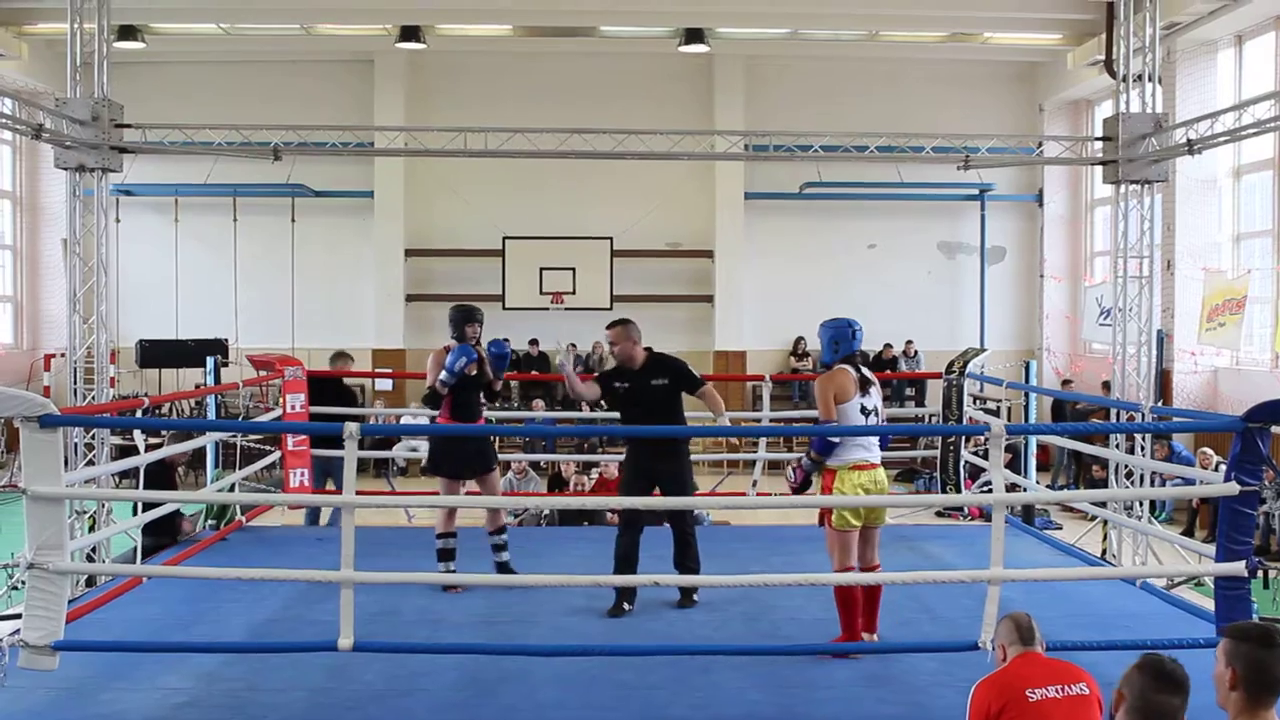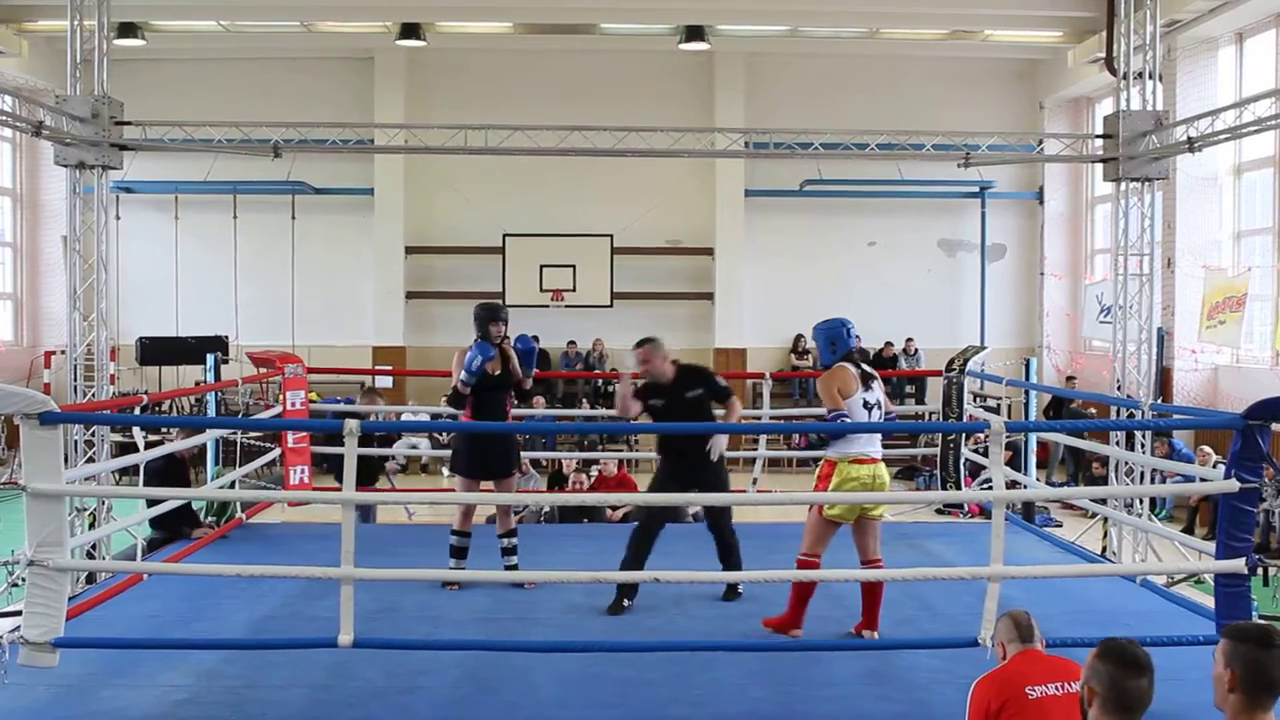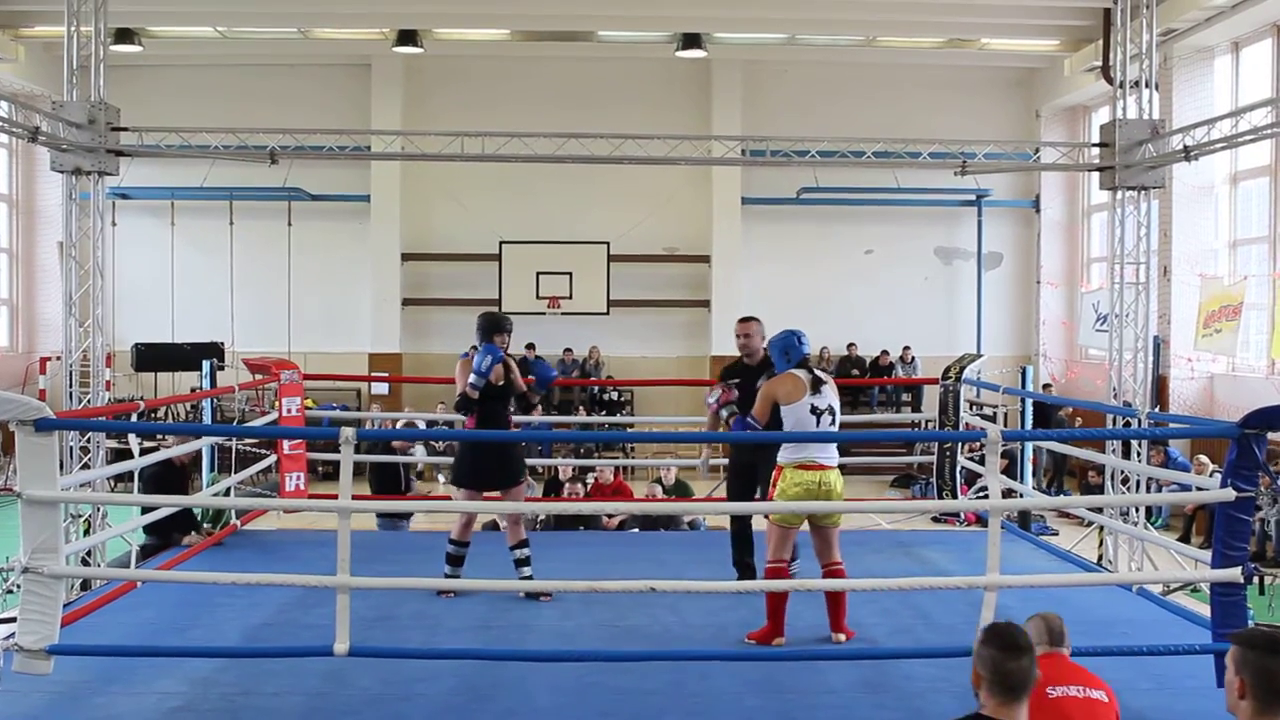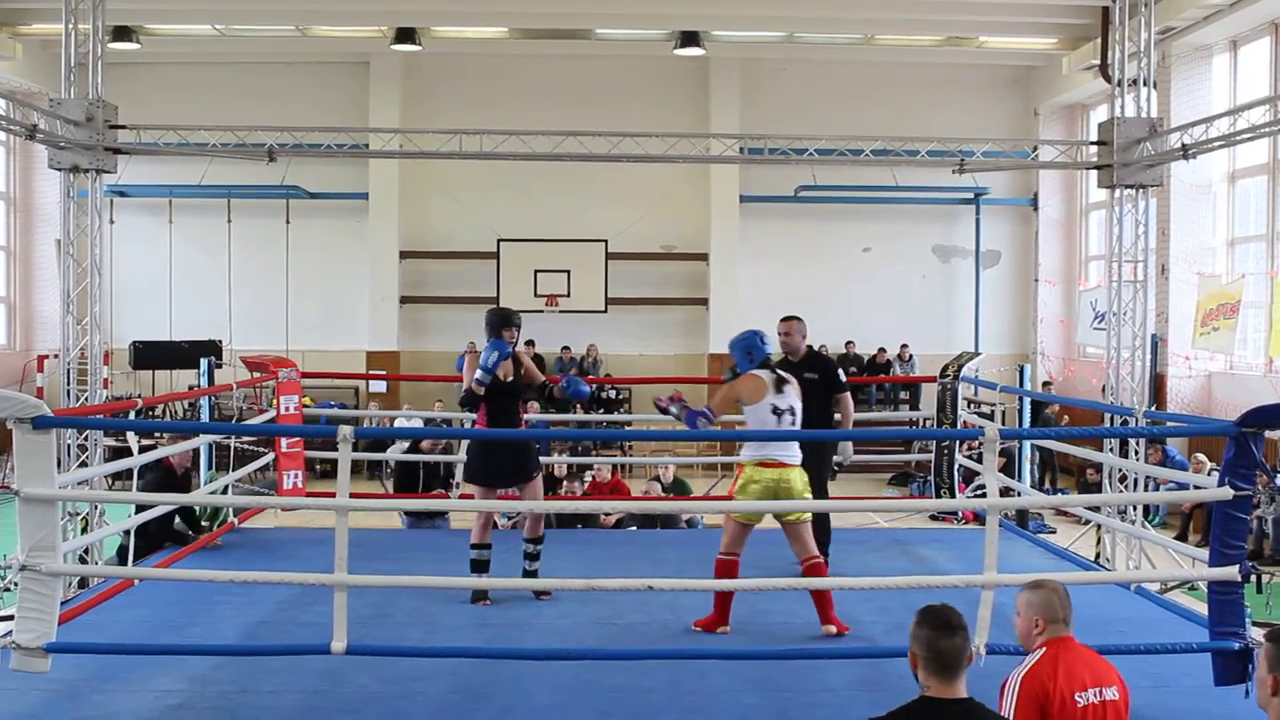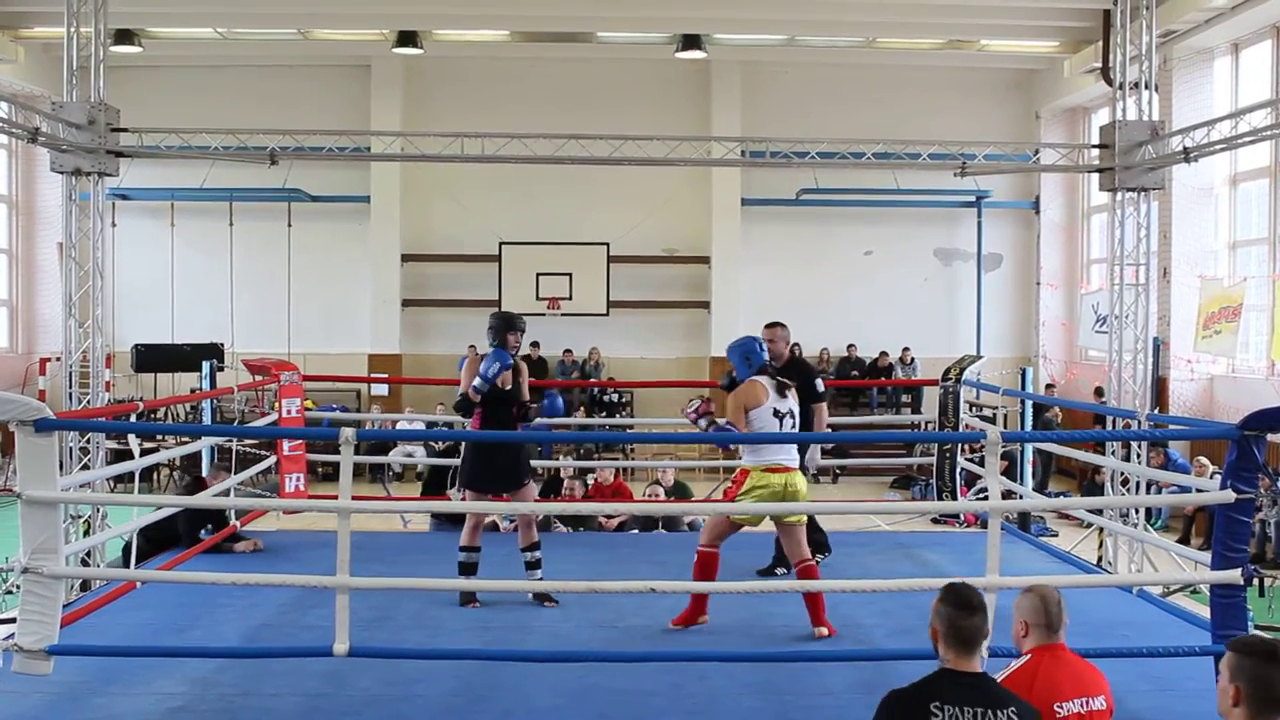
dt=0.7s
person 1, frame 1
left shoulder: (829, 380)
right shoulder: (872, 380)
left elbow: (828, 436)
right elbow: (883, 433)
left wrist: (806, 467)
left hip: (843, 477)
right hip: (875, 475)
left knee: (843, 563)
right knee: (868, 558)
left ankle: (851, 638)
right ankle: (869, 628)
person 1, frame 2
left shoulder: (830, 378)
right shoulder: (872, 376)
left elbow: (840, 425)
right elbow: (890, 422)
left hip: (844, 470)
right hip: (876, 470)
left knee: (812, 547)
right knee: (870, 552)
left ankle: (792, 620)
right ankle: (870, 624)
person 1, frame 3
left shoulder: (777, 384)
right shoulder: (829, 382)
left elbow: (749, 430)
left wrist: (724, 406)
left hip: (794, 476)
right hip: (829, 476)
left knee: (777, 555)
right knee: (830, 555)
left ankle: (774, 630)
right ankle: (839, 627)
person 1, frame 4
left shoulder: (741, 385)
right shoulder: (792, 383)
left elbow: (702, 419)
left wrist: (672, 406)
left hip: (756, 474)
right hip: (792, 474)
left knee: (730, 547)
right knee: (808, 549)
left ankle: (719, 618)
right ankle: (829, 620)
person 1, frame 5
left shoulder: (743, 392)
right shoulder: (789, 389)
left elbow: (730, 439)
left wrist: (704, 418)
left hip: (758, 477)
right hip: (793, 478)
left knee: (708, 539)
right knee: (801, 553)
left ankle: (696, 610)
right ankle: (820, 622)
person 2, frame 1
left shoulder: (480, 354)
right shoulder: (440, 356)
left elbow: (492, 396)
right elbow: (432, 401)
left wrist: (499, 370)
right wrist: (450, 373)
left hip: (477, 434)
right hip: (450, 437)
right knee: (450, 506)
left ankle: (502, 564)
right ankle: (447, 571)
person 2, frame 2
left shoulder: (509, 353)
right shoulder: (465, 355)
left elbow: (523, 394)
right elbow: (456, 402)
left wrist: (528, 366)
right wrist: (470, 373)
left hip: (503, 436)
right hip: (473, 436)
left knee: (506, 506)
right knee: (467, 507)
left ankle: (511, 568)
right ankle: (456, 570)
person 2, frame 3
left shoulder: (509, 364)
right shoulder: (466, 364)
left elbow: (525, 405)
right elbow: (462, 407)
left wrist: (540, 387)
right wrist: (478, 375)
left hip: (506, 446)
right hip: (476, 446)
left knee: (516, 517)
right knee: (467, 517)
left ankle: (527, 581)
right ankle: (450, 577)
person 2, frame 4
left shoulder: (520, 359)
right shoulder: (475, 359)
left elbow: (546, 390)
right elbow: (468, 403)
left wrist: (566, 388)
right wrist: (485, 370)
left hip: (519, 442)
right hip: (487, 444)
left knee: (537, 511)
right knee: (485, 517)
left ankle: (531, 573)
right ankle: (479, 586)
person 2, frame 5
left shoulder: (520, 368)
right shoulder: (474, 363)
left elbow: (523, 413)
right elbow: (463, 409)
left wrist: (544, 406)
right wrist: (484, 378)
left hip: (512, 448)
right hip: (481, 449)
left knee: (528, 517)
right knee: (476, 520)
left ankle: (536, 585)
right ankle: (466, 588)
person 3, frame 1
left shoulder: (669, 366)
right shoulder: (614, 376)
left elbow: (706, 392)
right elbow: (583, 393)
left wrist: (721, 417)
right wrist: (567, 372)
left hip: (672, 455)
right hip: (637, 456)
left knee: (681, 521)
right knee: (628, 523)
left ankle: (689, 587)
right ankle: (624, 594)
person 3, frame 2
left shoulder: (700, 376)
right shoulder: (646, 391)
left elbow: (734, 402)
right elbow: (626, 414)
left wrist: (724, 433)
right wrist: (625, 377)
left hip: (707, 462)
right hip: (672, 464)
left knee: (720, 523)
right knee: (647, 522)
left ankle: (734, 580)
right ankle: (626, 591)
person 3, frame 3
left shoulder: (779, 369)
right shoulder: (729, 373)
right elbow: (716, 412)
right wrist: (707, 448)
left hip: (772, 449)
right hip: (739, 449)
right knee: (738, 513)
left ankle: (788, 561)
right ankle: (745, 574)
person 3, frame 4
left shoulder: (824, 364)
right shoulder: (778, 368)
left elbow: (845, 401)
left wrist: (846, 438)
left hip: (819, 441)
left knee: (817, 497)
left ankle: (821, 558)
person 3, frame 5
left shoulder: (804, 371)
left elbow: (820, 410)
left wrist: (815, 447)
left hip: (797, 444)
left ankle: (783, 560)
right ankle: (819, 546)
